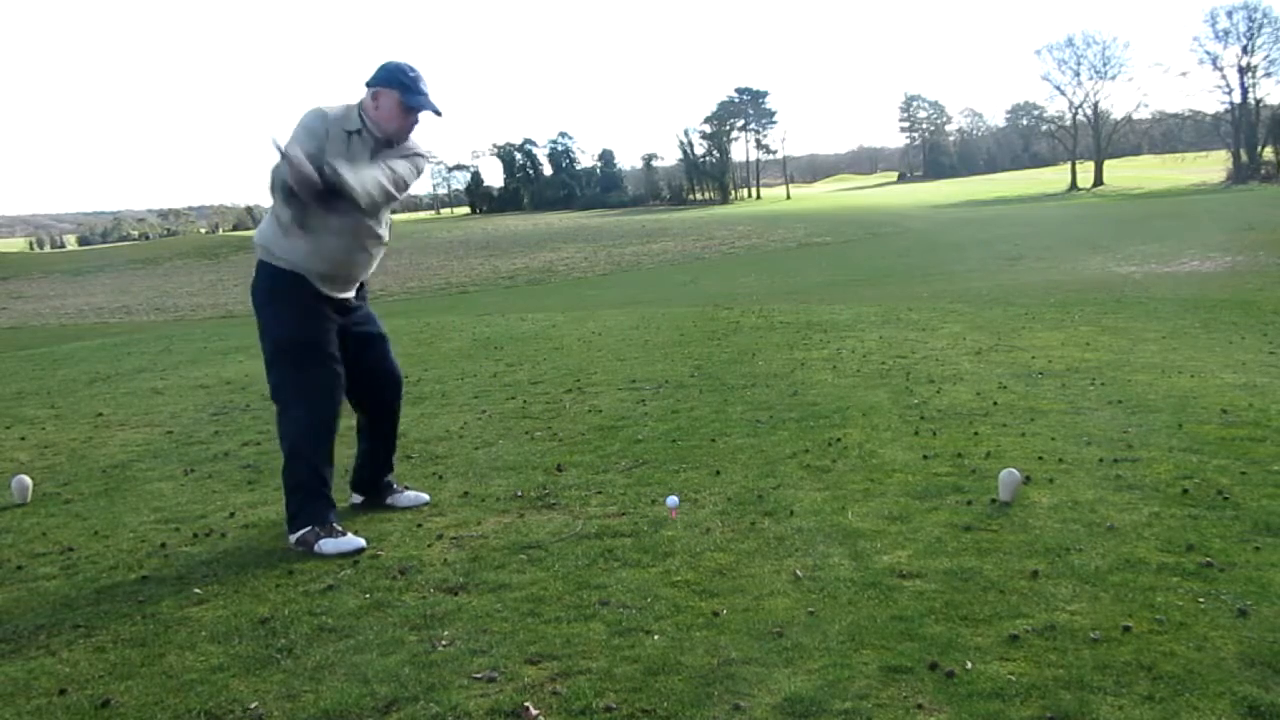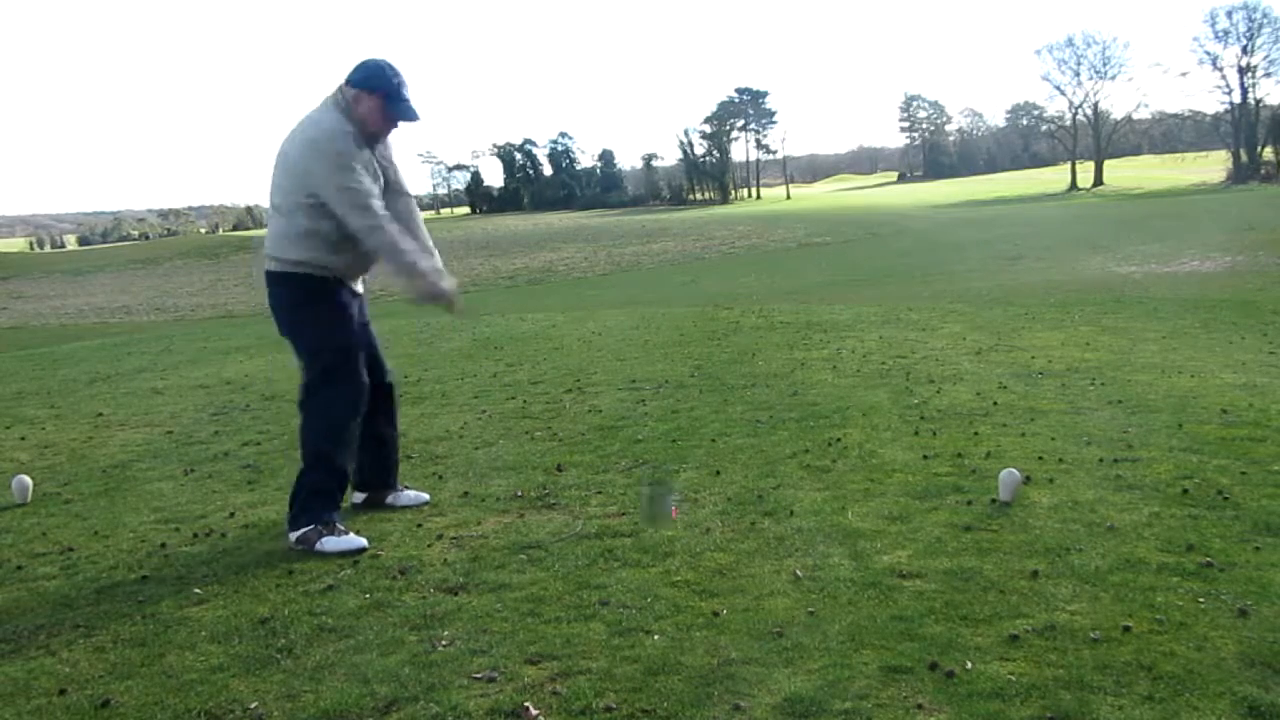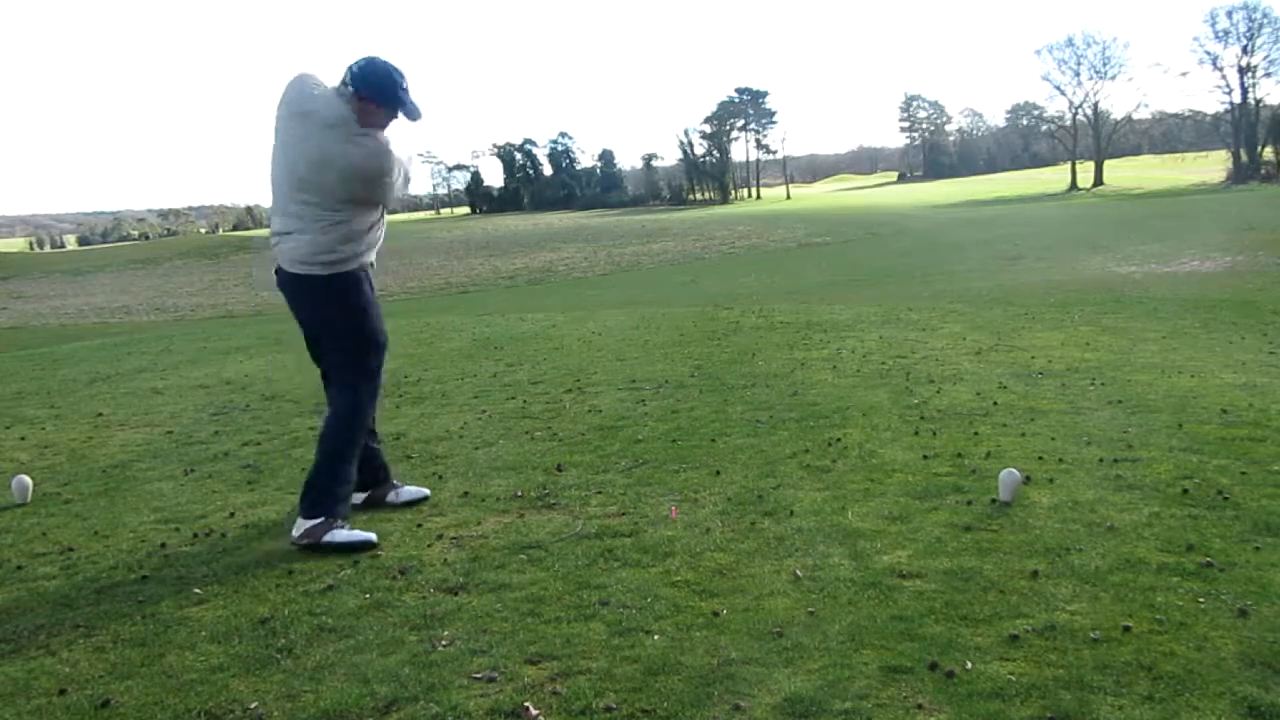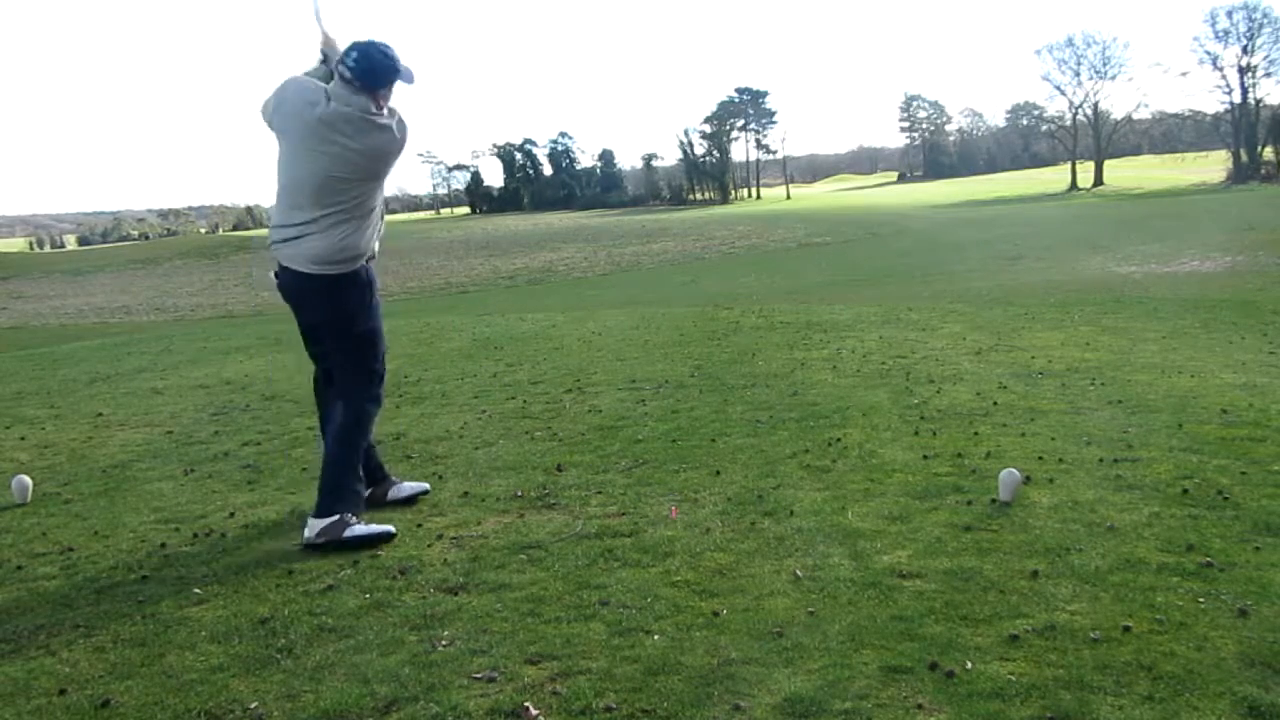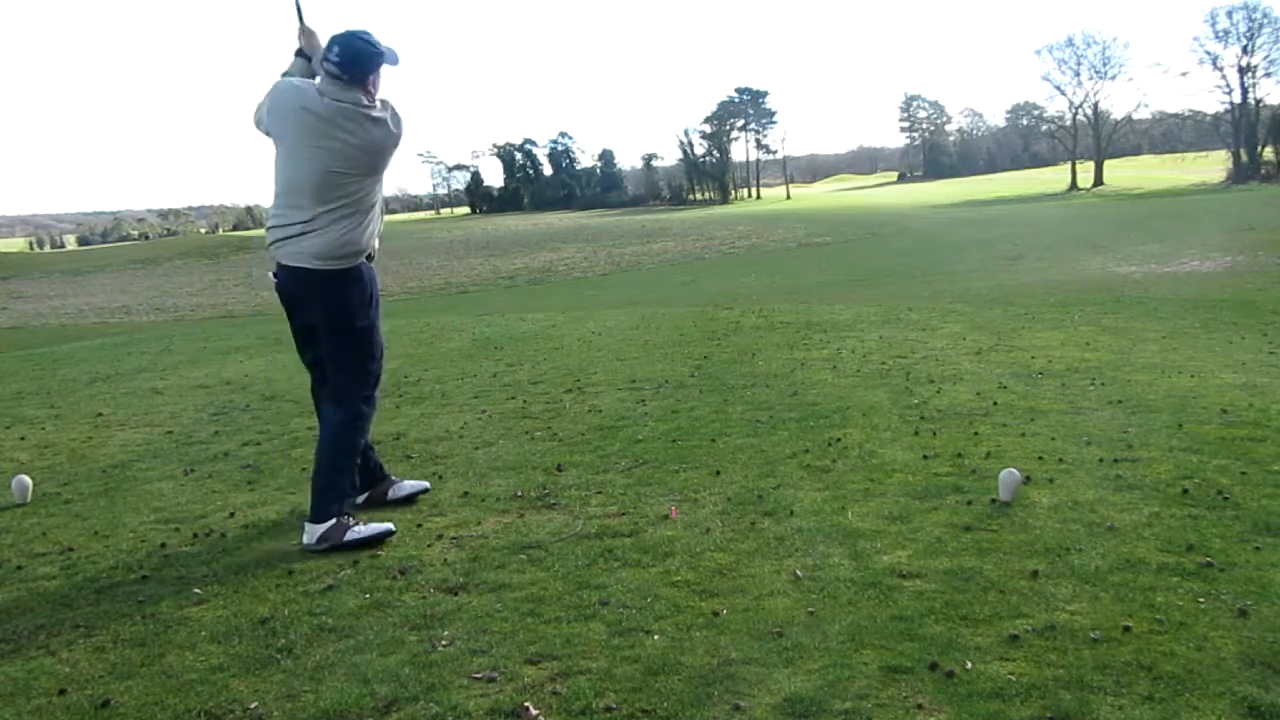
dt=0.1s
person 1, frame 1
left shoulder: (410, 157)
right shoulder: (327, 124)
left elbow: (373, 185)
right elbow: (291, 177)
left wrist: (334, 181)
right wrist: (296, 177)
left hip: (344, 289)
right hip: (287, 280)
left knee: (381, 386)
right knee: (311, 395)
left ankle: (373, 485)
right ankle: (308, 520)
person 1, frame 2
left shoulder: (370, 138)
right shoulder: (326, 138)
left elbow: (399, 203)
right elbow: (372, 223)
left wrist: (431, 266)
right wrist: (427, 280)
left hip: (338, 282)
right hip: (304, 282)
left knee: (374, 385)
right knee: (339, 392)
left ankle: (375, 483)
right ankle: (311, 519)
person 1, frame 3
left shoulder: (301, 94)
right shoulder: (371, 154)
right elbow: (395, 186)
right wrist: (400, 173)
left hip: (296, 271)
right hip: (335, 278)
left knee: (352, 382)
right knee: (355, 387)
left ankle: (370, 480)
right ankle: (318, 515)
person 1, frame 4
left shoulder: (296, 97)
right shoulder: (388, 133)
left wrist: (335, 66)
right wrist: (339, 59)
left hip: (294, 269)
right hip: (340, 276)
left knee: (340, 379)
right knee: (358, 385)
left ankle: (367, 480)
right ankle: (331, 513)
person 1, frame 5
left shoulder: (286, 97)
right shoulder: (386, 123)
left wrist: (304, 61)
right wrist: (318, 54)
left hip: (289, 268)
right hip: (341, 272)
left knee: (335, 382)
right knee: (351, 388)
left ankle: (368, 479)
right ankle: (327, 517)
